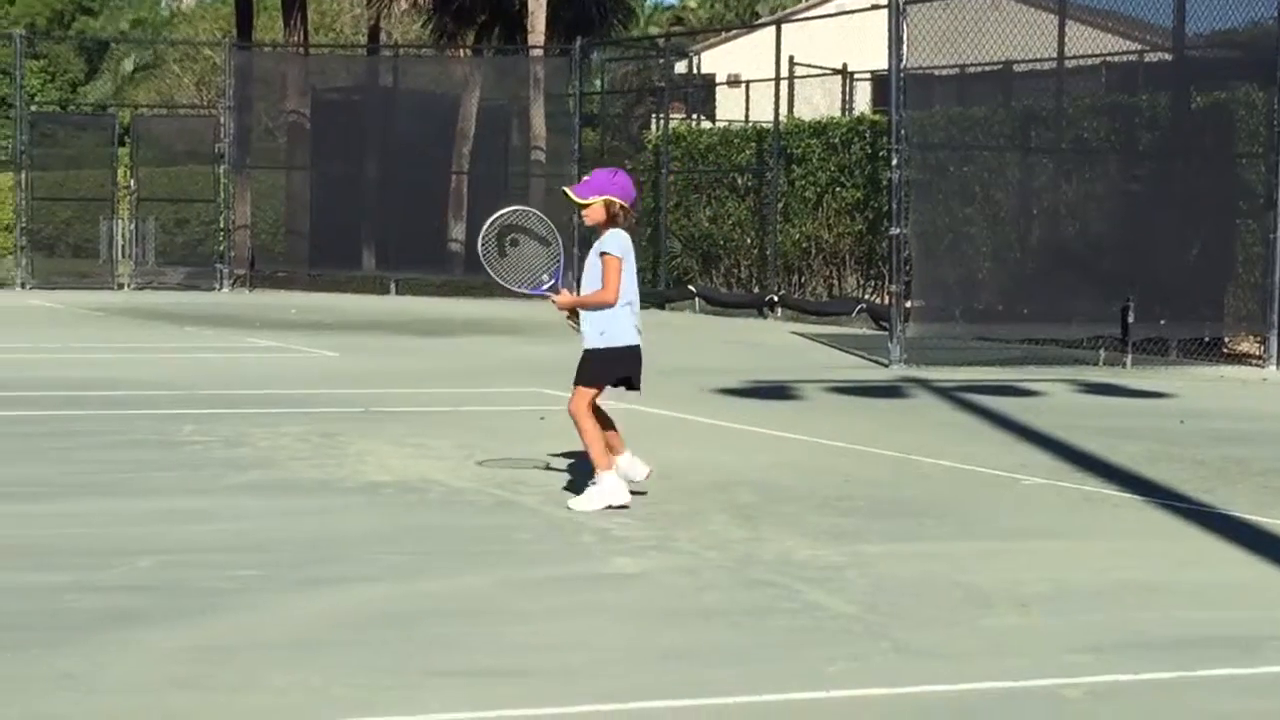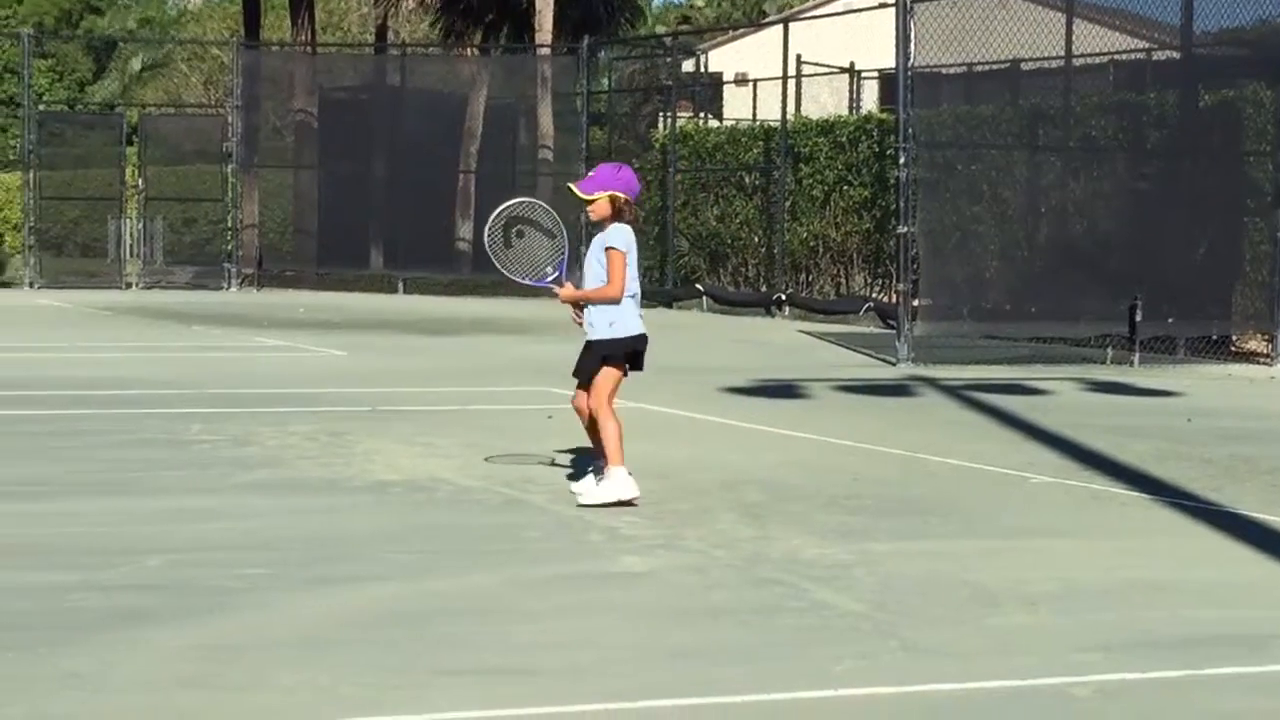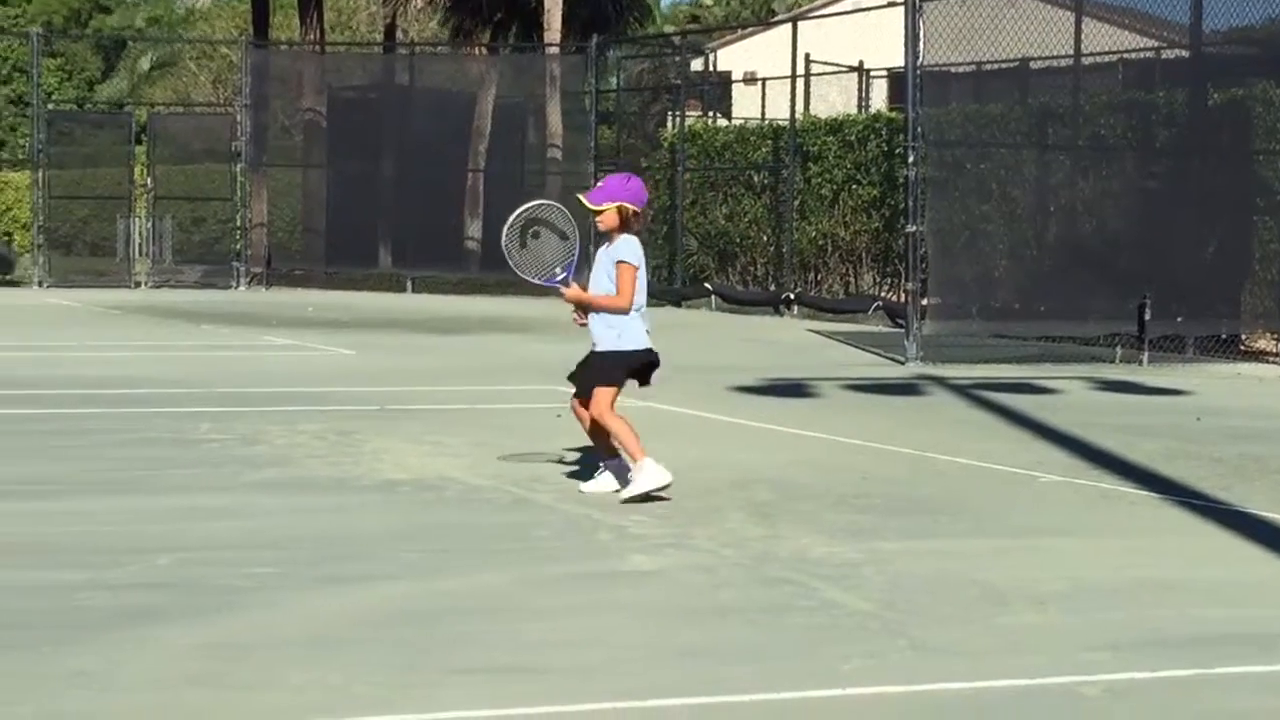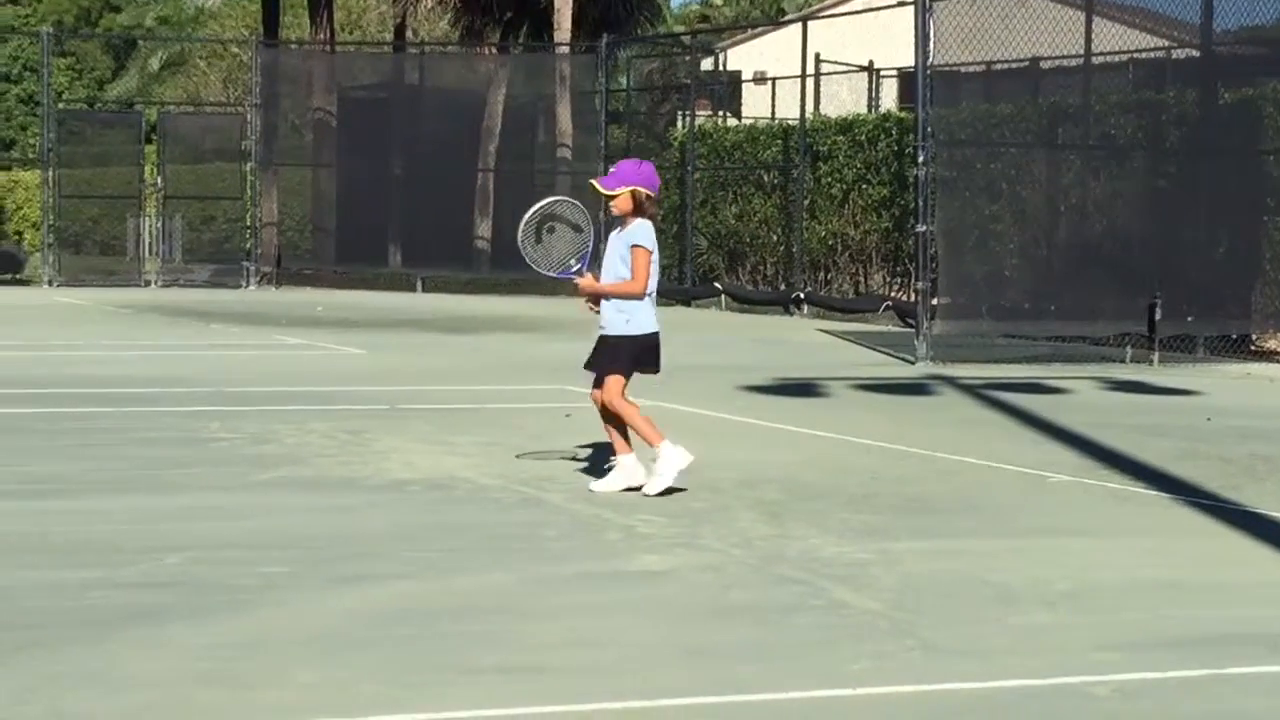
dt=0.1s
person 1, frame 1
left shoulder: (613, 241)
right shoulder: (605, 241)
left elbow: (609, 296)
left wrist: (571, 303)
right wrist: (579, 311)
left hip: (614, 343)
right hip: (603, 342)
left knee: (579, 406)
right knee: (584, 406)
left ankle: (609, 484)
right ankle: (624, 462)
person 1, frame 2
left shoulder: (617, 236)
right shoulder: (607, 236)
left elbow: (615, 291)
left wrist: (575, 295)
right wrist: (583, 304)
left hip: (619, 336)
right hip: (604, 335)
left knee: (599, 400)
right knee: (582, 400)
left ankle: (619, 479)
right ankle: (608, 470)
person 1, frame 3
left shoulder: (626, 248)
right shoulder: (610, 247)
left elbow: (624, 301)
left wrist: (582, 299)
right wrist: (586, 309)
left hip: (623, 346)
right hip: (608, 344)
left knee: (601, 409)
right knee: (581, 404)
left ankle: (647, 468)
right ankle: (615, 470)
person 1, frame 4
left shoulder: (640, 233)
right shoulder: (620, 232)
left elbow: (638, 286)
left wrist: (595, 287)
right wrist: (598, 295)
left hip: (632, 332)
right hip: (616, 330)
left knee: (611, 396)
right knee: (599, 395)
left ankle: (667, 452)
right ankle: (627, 466)
